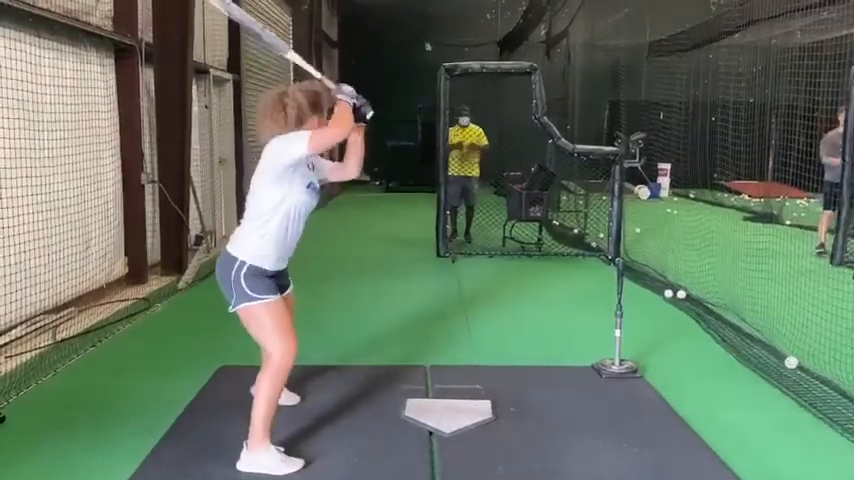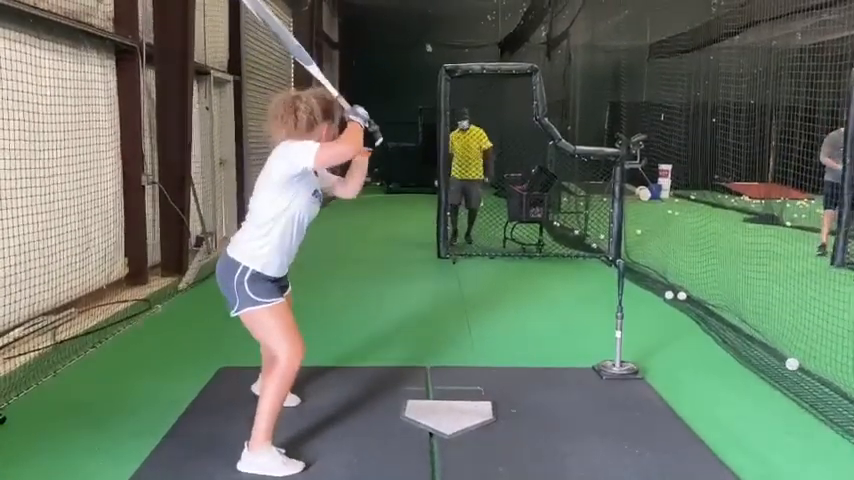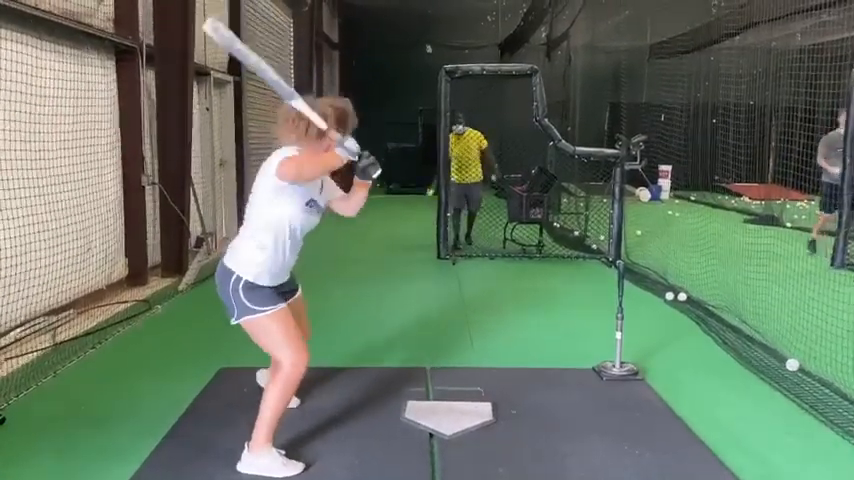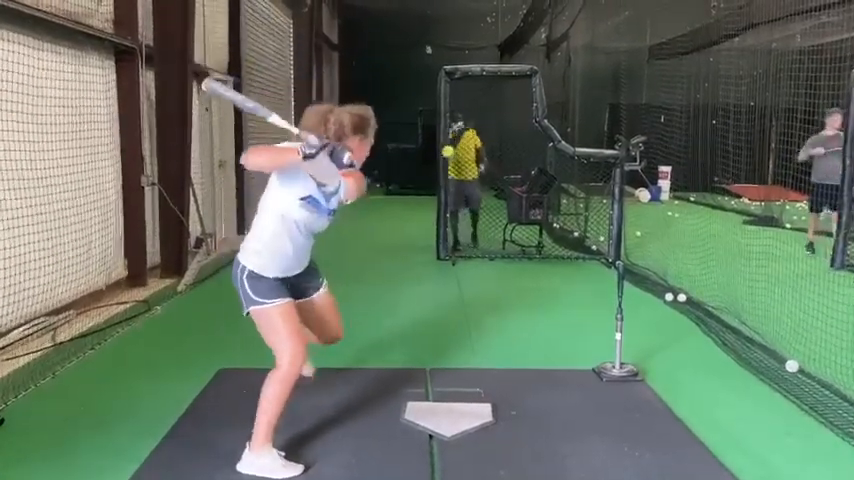
dt=0.4s
person 1, frame 1
left shoulder: (307, 160)
right shoulder: (284, 147)
left elbow: (349, 170)
right elbow: (337, 132)
left wrist: (359, 122)
right wrist: (344, 100)
left hip: (271, 265)
right hip: (245, 267)
left knee: (282, 334)
right knee: (282, 351)
left ankle: (266, 385)
right ankle: (256, 450)
person 1, frame 2
left shoulder: (310, 166)
right shoulder: (292, 153)
left elbow: (349, 189)
right elbow: (345, 149)
left wrist: (365, 147)
right wrist: (355, 121)
left hip: (268, 268)
right hip: (245, 271)
left knee: (278, 334)
right knee: (290, 353)
left ankle: (266, 383)
person 1, frame 3
left shoulder: (319, 179)
right shoulder: (287, 158)
left elbow: (349, 207)
right elbow: (292, 172)
left wrist: (363, 175)
right wrist: (342, 154)
left hip: (276, 275)
right hip: (244, 280)
left knee: (299, 335)
right knee: (295, 361)
left ankle: (271, 377)
person 1, frame 4
left shoulder: (338, 174)
right shoulder: (296, 157)
left elbow: (355, 192)
right elbow: (250, 158)
left wrist: (349, 168)
right wrist: (302, 151)
left hip: (299, 269)
right hip: (258, 272)
left knee: (332, 335)
right knee: (291, 358)
left ankle: (291, 334)
person 2, frame 1
right shoulder: (829, 138)
right elbow: (824, 159)
right wrist: (841, 161)
right hip: (832, 181)
right knee: (828, 213)
right ankle: (821, 243)
person 2, frame 2
right shoulder: (833, 136)
right elbow: (823, 158)
right wrist: (838, 166)
right hip: (833, 180)
right knee: (829, 212)
right ankle: (823, 243)
person 2, frame 3
right shoulder: (829, 138)
right elbow: (820, 159)
right wrist: (830, 169)
right hip: (830, 182)
right knee: (826, 215)
right ankle: (813, 238)
person 2, frame 4
left shoulder: (843, 138)
right shoulder: (815, 139)
right elbow: (800, 158)
right wrist: (812, 152)
left hip: (838, 184)
right hip: (819, 183)
left knee: (838, 215)
right knee: (815, 214)
right ankle: (810, 241)
person 3, frame 1
left shoulder: (478, 130)
right shoulder: (451, 131)
left elbow: (486, 147)
left wrist: (476, 146)
right wrist: (453, 146)
left hip: (471, 173)
right hip: (454, 173)
left knee: (470, 204)
right knee: (453, 204)
left ankle: (467, 231)
right ankle: (454, 230)
person 3, frame 2
left shoulder: (479, 133)
right shoulder: (453, 135)
left elbow: (489, 152)
left wrist: (489, 171)
left hip: (474, 177)
right hip: (456, 176)
left knee: (473, 208)
right knee: (453, 205)
left ankle: (468, 233)
right ankle: (454, 232)
person 3, frame 3
left shoulder: (476, 135)
right shoulder: (450, 139)
left elbow: (486, 152)
left wrist: (494, 169)
left hip: (474, 179)
right hip: (456, 180)
left knee: (473, 210)
right knee: (456, 209)
left ankle: (468, 234)
right ankle: (456, 238)
person 3, frame 4
left shoulder: (471, 133)
right shoulder: (449, 137)
left elbow: (480, 148)
left wrist: (481, 162)
right wrist: (458, 134)
left hip: (472, 177)
right hip: (454, 178)
left knee: (475, 208)
right knee: (454, 209)
left ankle: (474, 233)
right ankle: (455, 240)
